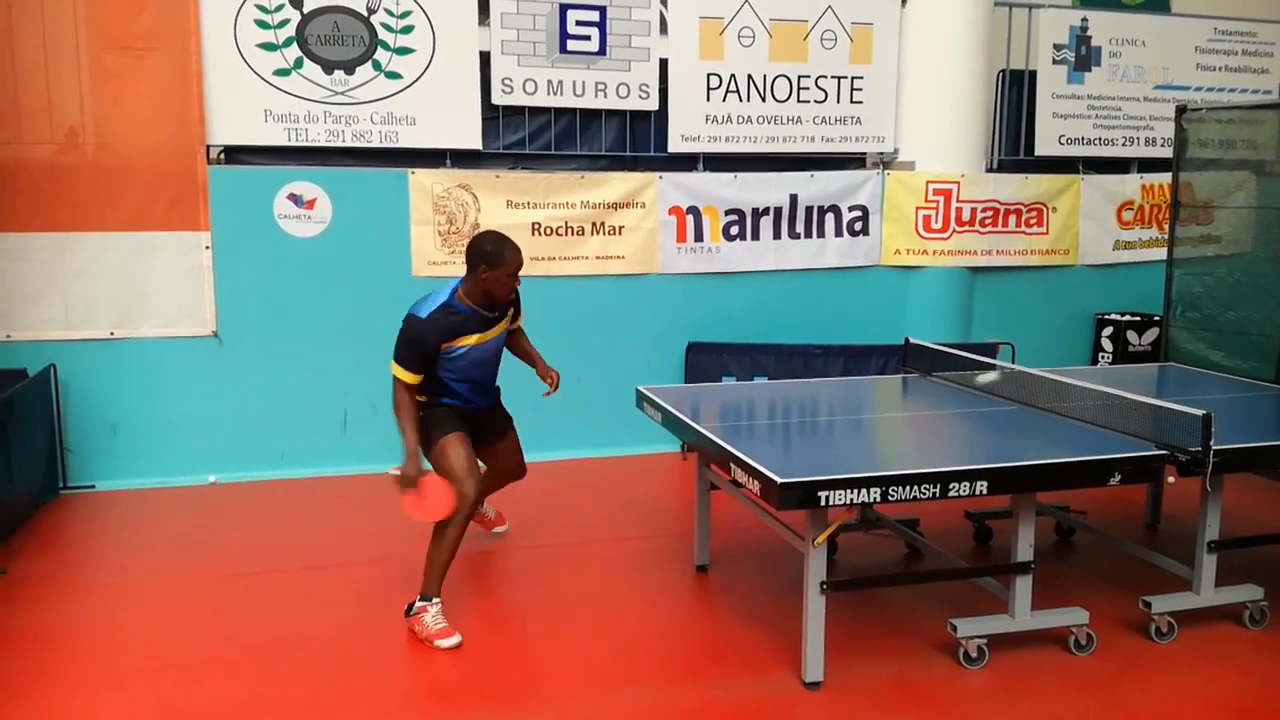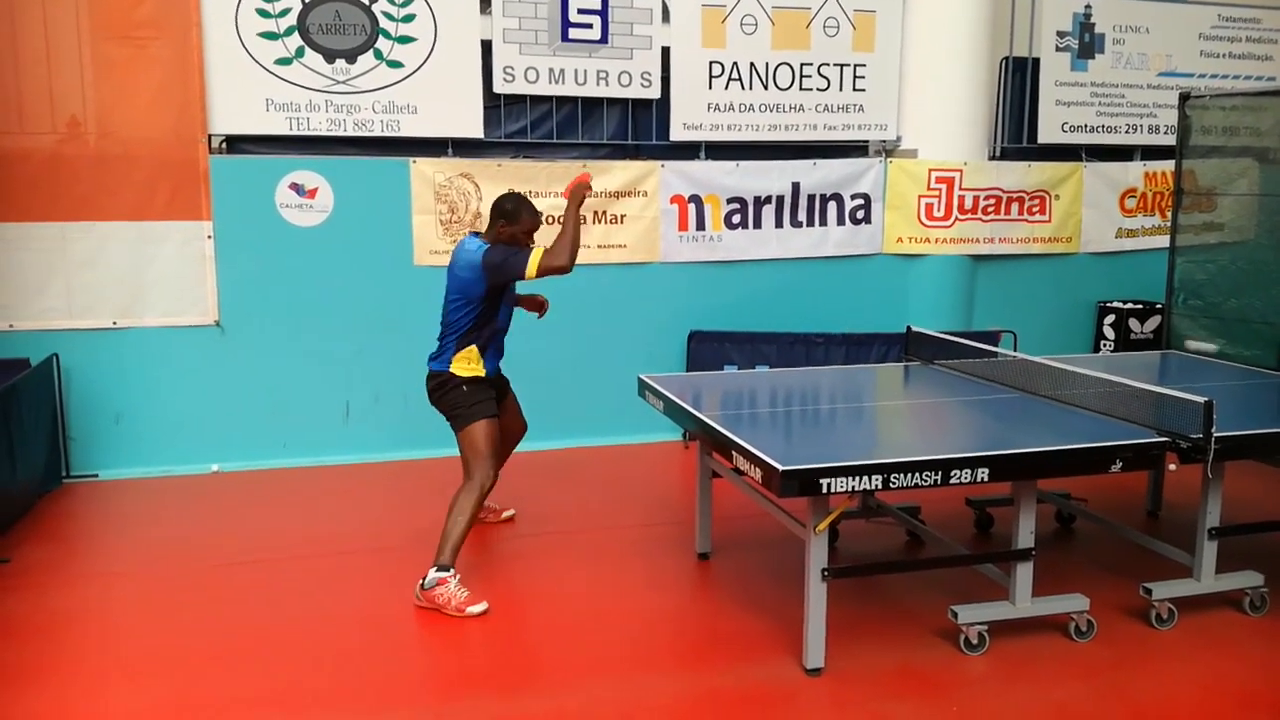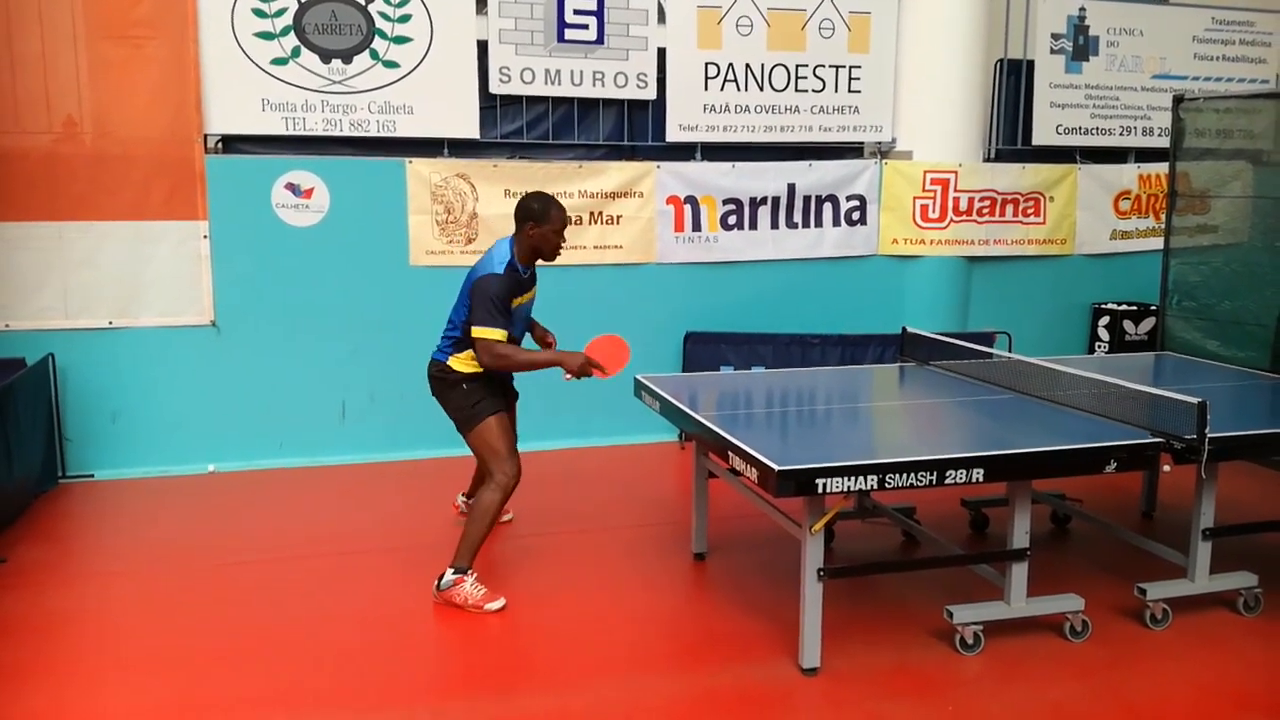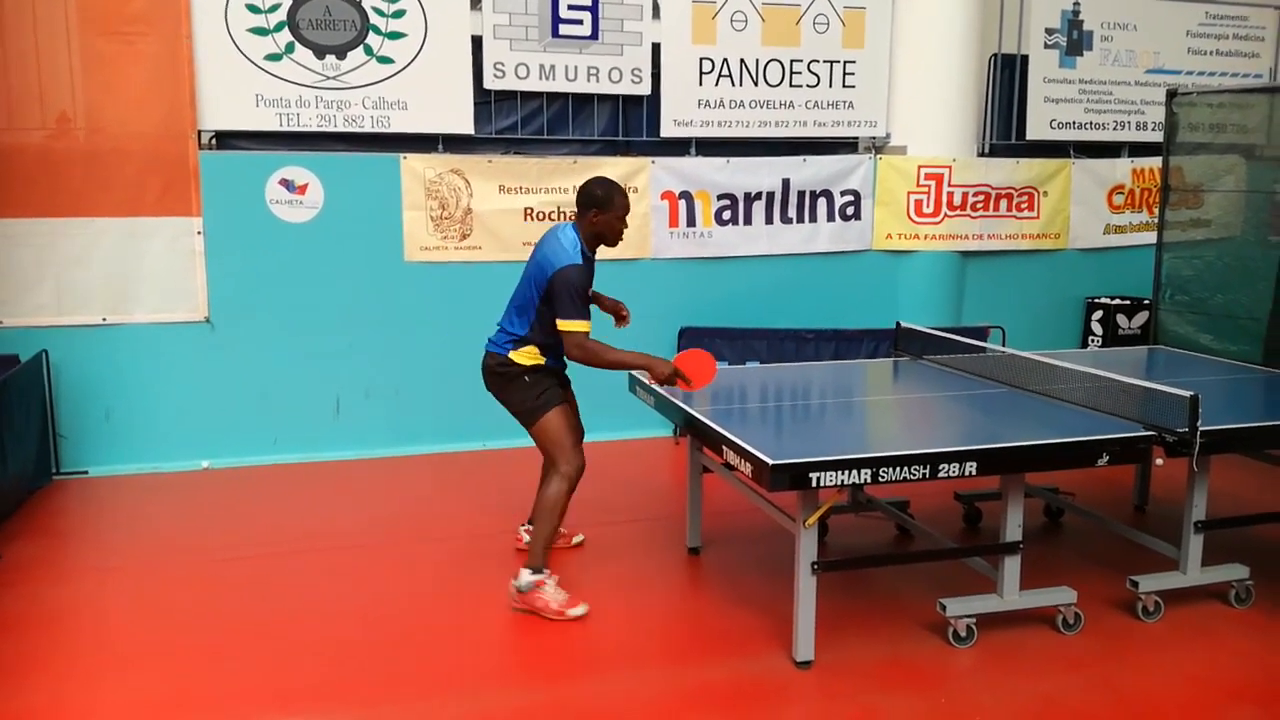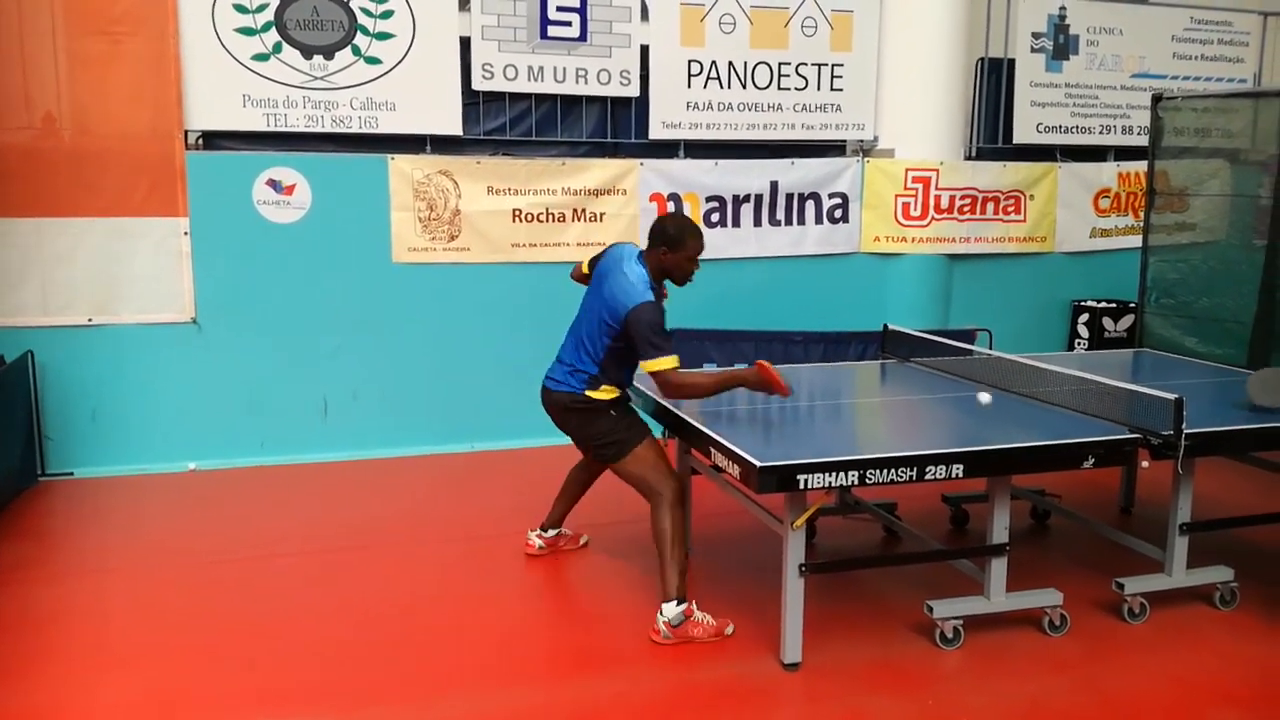
dt=0.5s
person 1, frame 1
left shoulder: (502, 298)
right shoulder: (426, 320)
right elbow: (404, 389)
left wrist: (538, 363)
right wrist: (411, 453)
left hip: (483, 403)
right hip: (435, 407)
left knee: (512, 468)
right knee: (464, 493)
left ankle: (476, 505)
right ankle: (425, 605)
person 1, frame 2
left shoulder: (474, 249)
right shoulder: (490, 258)
right elbow: (561, 262)
left wrist: (522, 301)
right wrist: (574, 206)
left hip: (476, 372)
right hip: (459, 380)
left knee: (513, 430)
right knee: (481, 476)
left ankle: (476, 506)
right ankle: (438, 580)
person 1, frame 3
left shoulder: (522, 261)
right shoulder: (495, 278)
right elbow: (491, 353)
left wrist: (536, 329)
right wrist: (560, 358)
left hip: (486, 373)
right hip: (461, 375)
left knee: (500, 445)
right knee: (505, 473)
left ankle: (470, 501)
right ankle: (455, 579)
person 1, frame 4
left shoulder: (564, 234)
right shoulder: (571, 267)
right elbow: (578, 347)
left wrist: (600, 301)
right wrist: (647, 362)
left hip: (532, 361)
right hip: (517, 367)
left knee: (569, 438)
right knee: (568, 464)
left ankle: (539, 527)
right ankle: (533, 579)
person 1, frame 5
left shoulder: (619, 253)
right shoulder: (643, 308)
left elbow: (580, 273)
right elbow: (672, 384)
right wrist: (740, 377)
left hip: (560, 389)
right hip: (586, 403)
left knee: (599, 456)
right knee: (668, 491)
left ankle: (547, 533)
right ankle: (674, 613)
